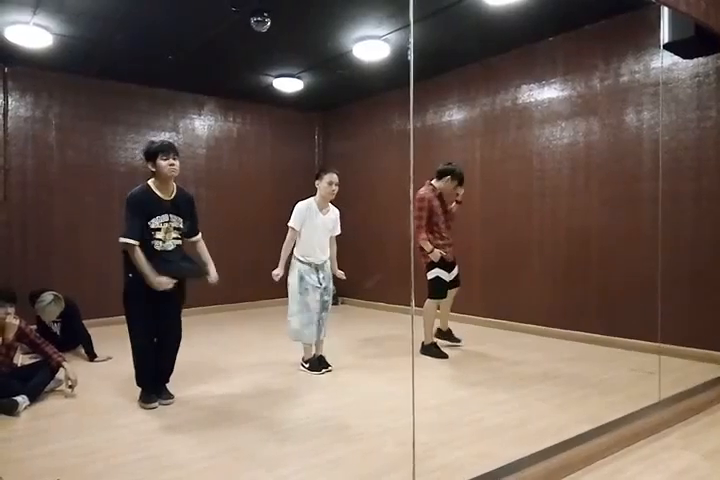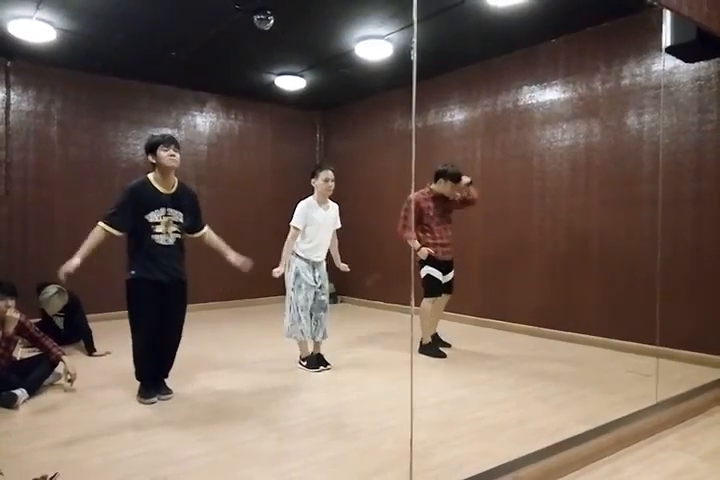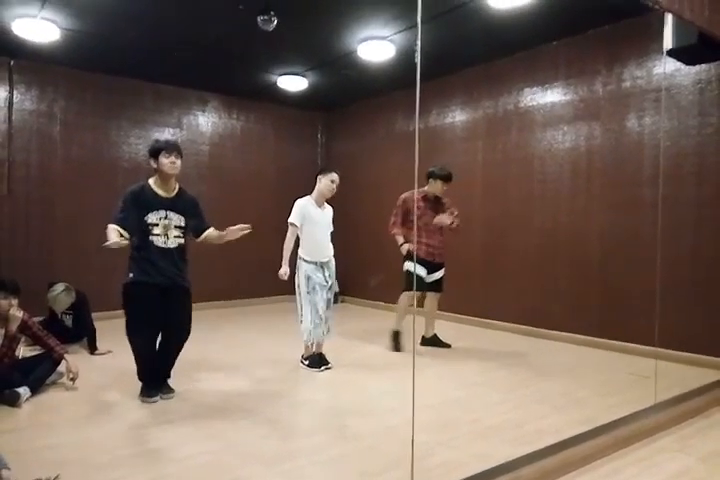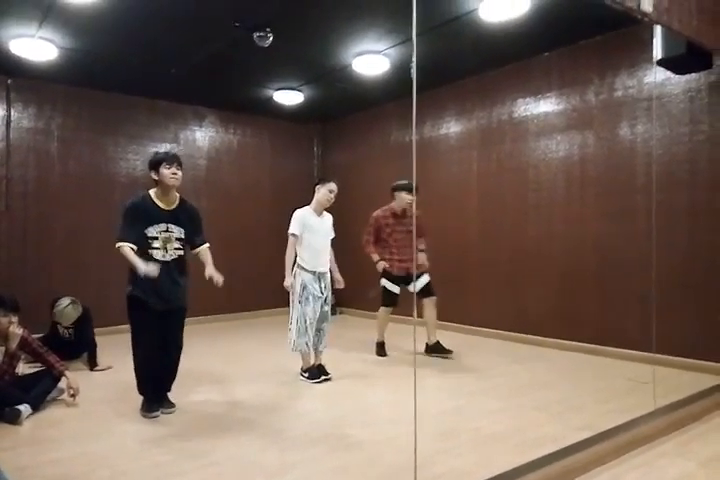
dt=0.4s
person 1, frame 1
left shoulder: (186, 199)
right shoulder: (138, 198)
left elbow: (195, 236)
right elbow: (131, 244)
left wrist: (209, 265)
right wrist: (151, 278)
left hip: (174, 278)
right hip: (142, 280)
left knee: (171, 334)
right knee: (144, 336)
left ankle: (161, 383)
right ankle: (147, 387)
person 1, frame 2
left shoulder: (187, 194)
right shoulder: (136, 191)
left elbow: (201, 230)
right elbow: (107, 226)
left wrist: (229, 253)
right wrist: (78, 257)
left hip: (175, 276)
right hip: (143, 275)
left knee: (171, 331)
right knee: (145, 332)
left ankle: (160, 379)
right ankle: (146, 383)
person 1, frame 3
left shoulder: (188, 200)
right shoulder: (137, 195)
left elbow: (205, 234)
right elbow: (117, 226)
left wrist: (225, 234)
right wrist: (114, 239)
left hip: (177, 279)
right hip: (143, 278)
left knee: (179, 331)
right knee: (143, 334)
left ankle: (161, 378)
right ankle: (148, 381)
person 1, frame 4
left shoulder: (189, 211)
right shoulder: (136, 206)
left elbow: (200, 245)
right elbow: (124, 245)
left wrist: (210, 268)
right wrist: (139, 265)
left hip: (175, 292)
right hip: (143, 292)
left knee: (172, 347)
right knee: (146, 347)
left ankle: (162, 393)
right ankle: (149, 396)
person 2, frame 1
left shoulder: (334, 213)
right shoulder: (303, 207)
right elbow: (290, 239)
left wrist: (335, 268)
right wrist: (280, 267)
left hip: (323, 267)
right hip: (303, 267)
left knee: (322, 311)
right knee: (306, 310)
left ankle: (319, 354)
right ankle: (307, 357)
person 2, frame 2
left shoulder: (334, 208)
right shoulder: (305, 206)
right elbow: (292, 237)
left wrist: (338, 262)
right wrist: (282, 264)
left hip: (320, 265)
right hip: (300, 264)
left knee: (320, 309)
right knee: (301, 308)
left ankle: (317, 352)
right ankle: (305, 355)
person 2, frame 3
left shoulder: (329, 210)
right shoulder: (302, 204)
right elbow: (291, 235)
right wrist: (285, 264)
left hip: (328, 265)
right hip: (308, 266)
left knee: (324, 310)
right knee: (312, 310)
left ankle: (319, 352)
right ankle: (307, 354)
person 2, frame 4
left shoulder: (329, 218)
right shoulder: (301, 215)
right elbow: (291, 246)
left wrist: (336, 273)
right wrist: (288, 275)
left hip: (324, 276)
right hip: (305, 276)
left knee: (322, 320)
right knee: (305, 320)
left ankle: (318, 363)
right ankle: (306, 366)
person 3, frame 1
left shoulder: (438, 196)
right shoulder: (424, 196)
left elbow: (447, 218)
right elbow: (418, 228)
left wrist: (457, 201)
right wrist: (431, 250)
left hip: (446, 252)
right hip: (435, 254)
left knee: (452, 288)
right knee: (435, 297)
left ankle: (443, 329)
right ankle: (427, 343)
person 3, frame 2
left shoulder: (448, 199)
right shoulder: (417, 199)
left elbow: (471, 201)
right elbow: (405, 227)
left wrist: (468, 186)
right wrist: (418, 248)
left hip: (446, 254)
right hip: (430, 255)
left knee: (444, 295)
right knee: (430, 296)
left ankle: (432, 334)
right ankle: (425, 343)
person 3, frame 3
left shoulder: (444, 203)
right shoulder: (408, 199)
left elbow: (455, 222)
right elbow: (395, 223)
left wrist: (449, 220)
right wrist: (402, 243)
left hip: (437, 255)
right hip: (416, 253)
left knee: (434, 294)
right knee: (411, 291)
left ankle: (428, 335)
right ankle: (396, 331)
person 3, frame 4
left shoulder: (413, 215)
right shoulder: (379, 216)
left elbow: (420, 236)
right elbow: (368, 241)
left wrist: (421, 252)
right wrist: (377, 260)
left hip: (414, 266)
right hip: (392, 268)
left knee: (429, 299)
right knee: (387, 307)
left ankle: (432, 343)
right ankle: (380, 342)
person 4, frame 1
left shoulder: (16, 323)
left elbow: (41, 344)
left wrist: (65, 366)
left knee: (52, 364)
left ankle: (23, 399)
right ankle: (40, 386)
person 4, frame 2
left shoulder: (16, 317)
left elbow: (41, 338)
left wrist: (65, 360)
left knee: (51, 357)
left ankle: (22, 392)
right ankle: (39, 380)
person 4, frame 3
left shoulder: (19, 315)
left elbow: (44, 337)
left wrist: (67, 360)
right wrist: (12, 328)
left hip: (12, 367)
left knee: (54, 356)
left ankle: (25, 391)
right ankle: (41, 378)
person 4, frame 4
left shoulder: (19, 333)
left elbow: (44, 353)
left wrist: (68, 377)
right wrist: (12, 345)
left hip: (12, 384)
left knee: (53, 373)
left ankle: (25, 408)
right ankle: (43, 394)
